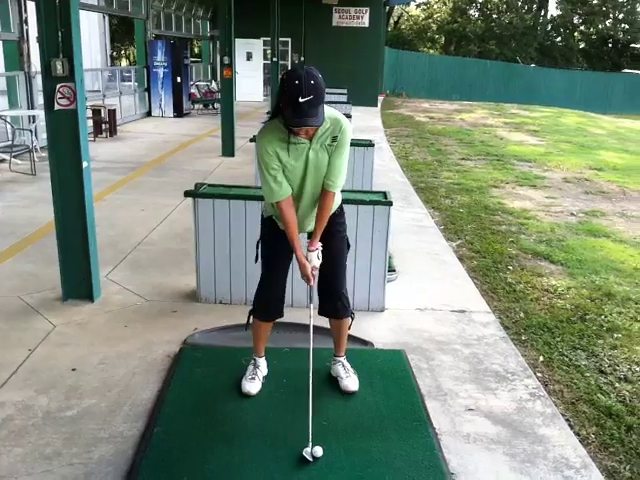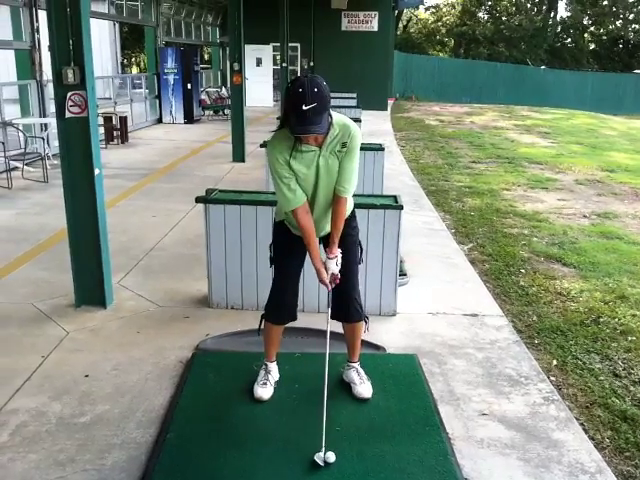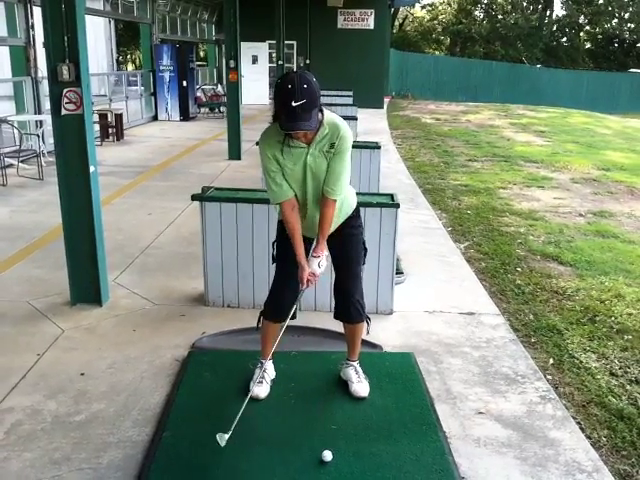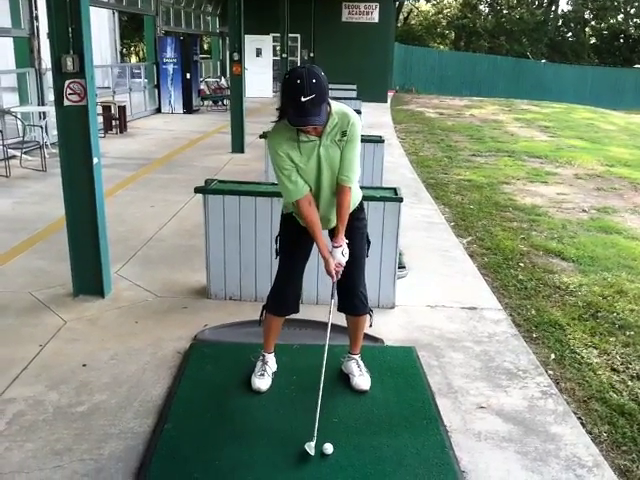
dt=0.7s
person 1, frame 1
left shoulder: (339, 127)
right shoulder: (268, 138)
left elbow: (330, 189)
right elbow: (283, 200)
left wrist: (316, 241)
right wrist: (300, 254)
left hip: (328, 215)
right hip: (280, 219)
left knee: (336, 290)
right knee: (269, 291)
left ankle: (340, 360)
right ankle: (258, 361)
person 1, frame 2
left shoulder: (348, 133)
right shoulder: (278, 148)
left elbow: (341, 195)
right elbow: (299, 208)
left wrist: (334, 248)
right wrist: (318, 262)
left hip: (340, 220)
right hip: (291, 225)
left knee: (349, 294)
right knee: (281, 295)
left ankle: (353, 366)
right ankle: (269, 366)
person 1, frame 3
left shoulder: (339, 132)
right shoulder: (270, 142)
left elbow: (331, 197)
right elbow: (287, 204)
left wrist: (320, 249)
right wrist: (301, 261)
left hip: (342, 218)
right hip: (294, 222)
left knee: (351, 294)
right knee: (281, 293)
left ankle: (352, 364)
right ankle: (265, 364)
person 1, frame 4
left shoulder: (348, 121)
right shoulder: (279, 139)
left elbow: (345, 184)
right elbow: (303, 200)
left wrist: (340, 236)
right wrist: (324, 252)
left hip: (348, 211)
right hip: (299, 216)
left knee: (354, 287)
right knee: (285, 287)
left ankle: (353, 358)
right ankle: (267, 357)
